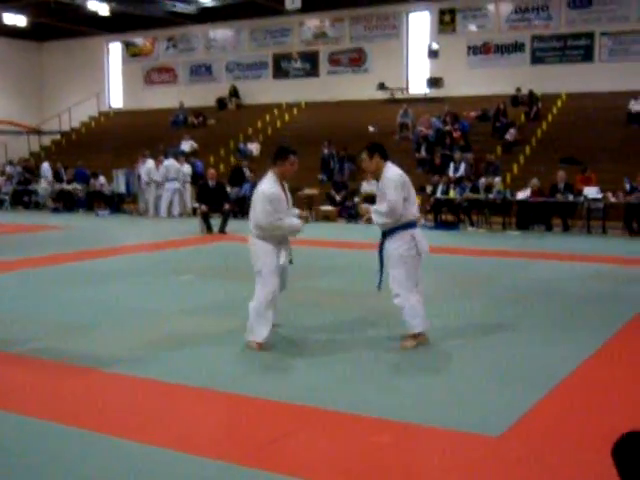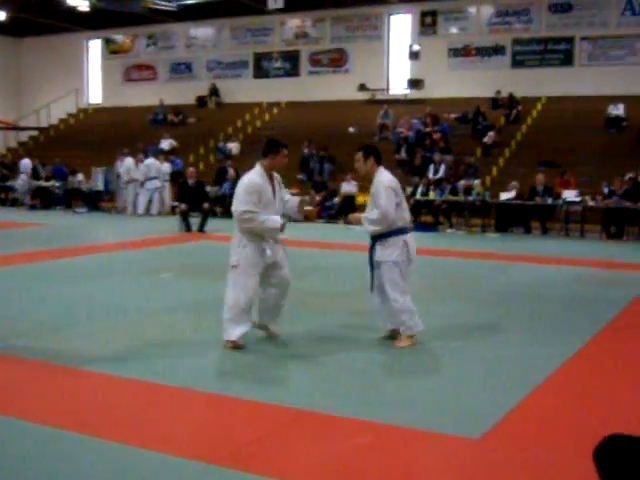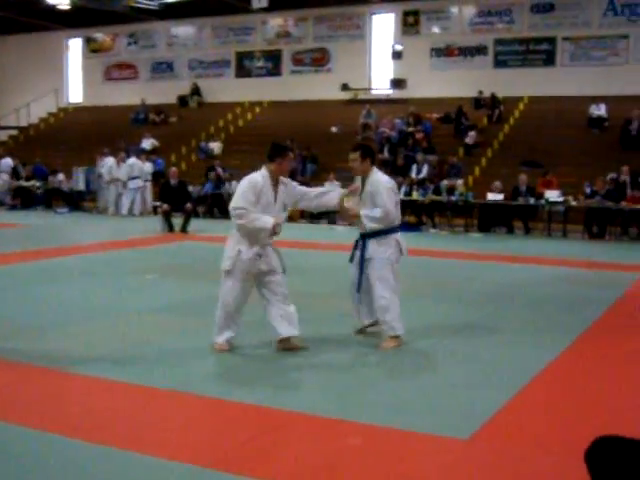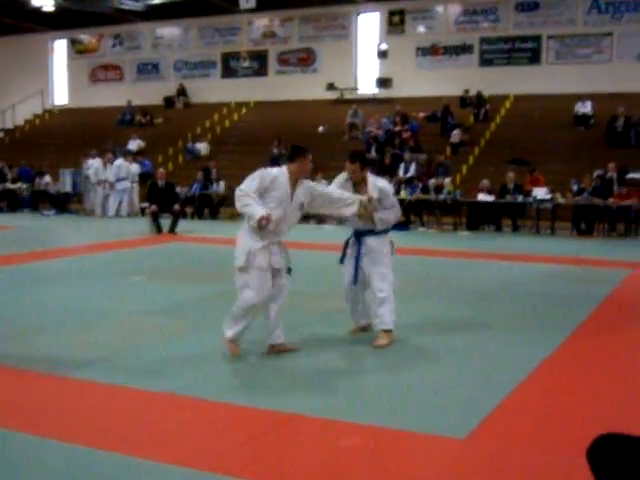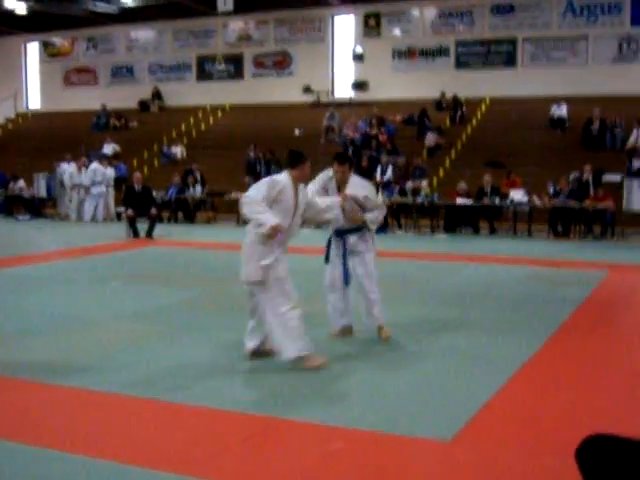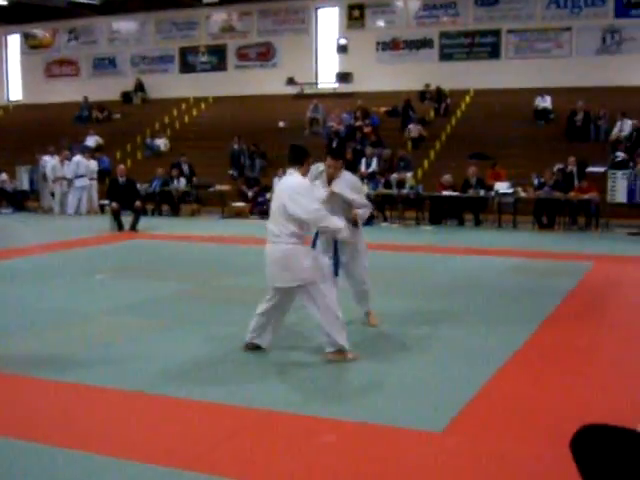
dt=0.2s
person 1, frame 1
left shoulder: (282, 184)
right shoulder: (266, 190)
right elbow: (269, 223)
left wrist: (294, 216)
right wrist: (296, 224)
left hip: (279, 244)
right hip: (265, 245)
left knee: (277, 286)
right knee: (267, 291)
left ankle: (262, 321)
right ankle: (256, 336)
person 1, frame 2
left shoulder: (275, 179)
right shoulder: (250, 181)
left elbow: (284, 202)
right elbow: (244, 215)
left wrist: (301, 203)
right wrist: (275, 223)
left hip: (269, 242)
right hip: (249, 242)
left knee: (280, 282)
right knee: (243, 290)
left ankle: (265, 321)
right ankle: (232, 334)
person 1, frame 3
left shoulder: (286, 185)
right shoulder: (251, 182)
left elbow: (311, 197)
right elbow: (239, 211)
left wrist: (340, 195)
right wrist: (267, 223)
left hip: (265, 249)
right hip: (243, 248)
left knee: (277, 292)
right knee: (233, 297)
left ankle: (286, 337)
right ankle: (221, 337)
person 1, frame 4
left shoulder: (306, 188)
right shoulder: (268, 176)
left elbow: (333, 199)
right elbow: (243, 194)
left wrist: (359, 202)
right wrist: (259, 213)
left hip: (274, 245)
right hip: (253, 242)
left knee: (276, 294)
right knee: (257, 294)
left ankle: (275, 341)
right ankle: (232, 334)
person 1, frame 5
left shoulder: (300, 192)
right shoulder: (274, 183)
left elbow: (317, 208)
right elbow: (250, 201)
left wrist: (339, 202)
right wrist: (269, 222)
left hip: (272, 251)
right hip: (260, 251)
left knee: (266, 302)
right knee: (285, 303)
left ankle: (256, 345)
right ankle: (299, 353)
person 1, frame 6
left shoulder: (287, 182)
right shoulder: (301, 185)
right elbow: (313, 213)
right wrist: (340, 226)
left hip: (277, 249)
right hip: (290, 251)
left knee: (277, 300)
right knee: (324, 298)
left ankle: (254, 339)
right ankle: (336, 348)
person 2, frame 1
left shoulder: (392, 177)
right shoulder: (389, 175)
left elbow: (392, 210)
left wrist: (370, 210)
right wrist: (372, 211)
left hip: (402, 238)
right hip: (403, 236)
left knee: (402, 287)
right knee: (409, 286)
left ankle: (416, 332)
right ankle: (418, 329)
person 2, frame 2
left shoulder: (384, 182)
right shoulder: (380, 180)
left elbow: (385, 216)
left wrist: (362, 218)
right wrist: (365, 217)
left hip: (394, 244)
right hip: (386, 242)
left knee: (396, 291)
right knee: (382, 289)
left ankle: (410, 332)
right ankle: (395, 328)
person 2, frame 3
left shoulder: (382, 183)
right shoulder: (362, 180)
left elbow: (386, 214)
right elbow: (366, 207)
left wrist: (360, 214)
right wrist: (352, 211)
left hip: (384, 242)
right hip: (369, 241)
left knee: (384, 289)
right knee: (360, 284)
left ankle: (394, 334)
right ankle: (369, 319)
person 2, frame 4
left shoulder: (381, 186)
right shoulder: (344, 180)
left elbow: (395, 213)
left wrist: (372, 216)
left hip: (376, 240)
right hip: (356, 239)
left knee: (381, 285)
right knee: (353, 284)
left ankle: (386, 330)
right ankle: (363, 322)
person 2, frame 5
left shoulder: (363, 187)
right shoulder: (327, 177)
left elbow: (380, 210)
right elbow: (312, 192)
left wrist: (365, 219)
left hip: (359, 239)
right hip: (337, 240)
left knee: (368, 283)
right knee: (333, 284)
left ankle: (379, 324)
right ankle: (343, 325)
person 2, frame 6
left shoulder: (352, 182)
right shoulder: (318, 173)
left elbow: (366, 207)
left wrist: (356, 215)
left hip: (348, 232)
right hip: (325, 232)
left knee: (358, 275)
left ankle: (368, 311)
